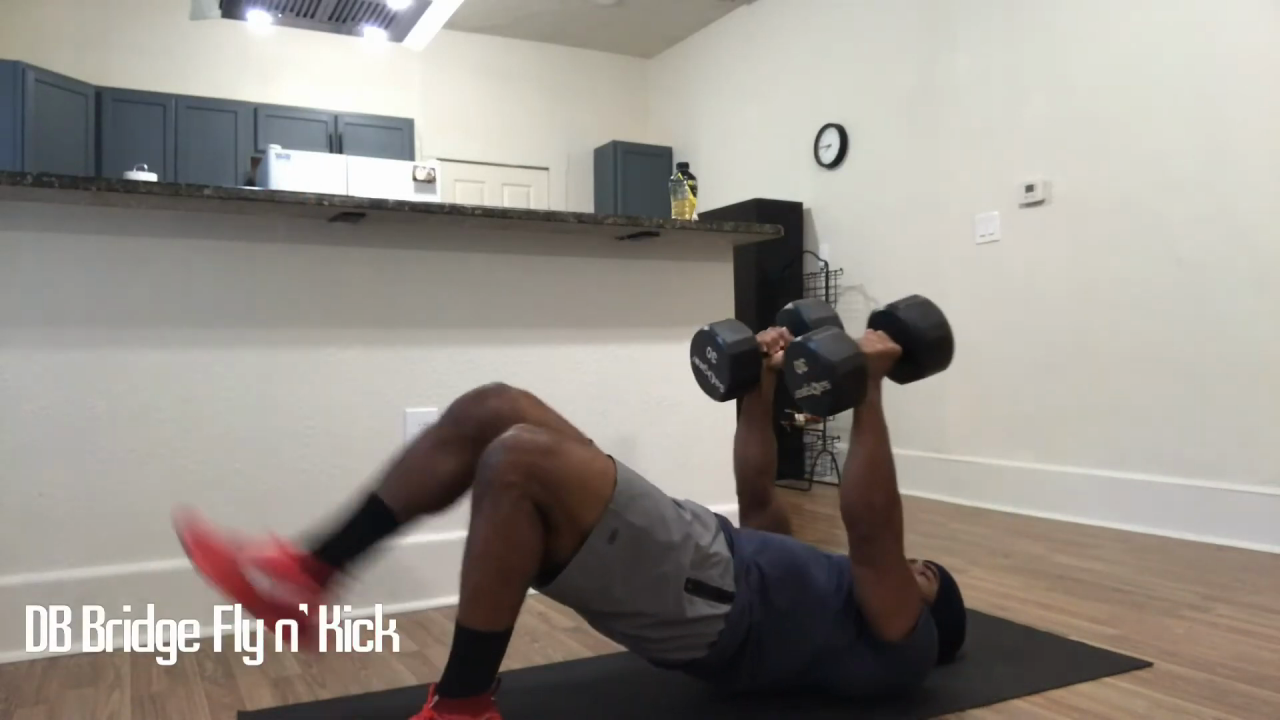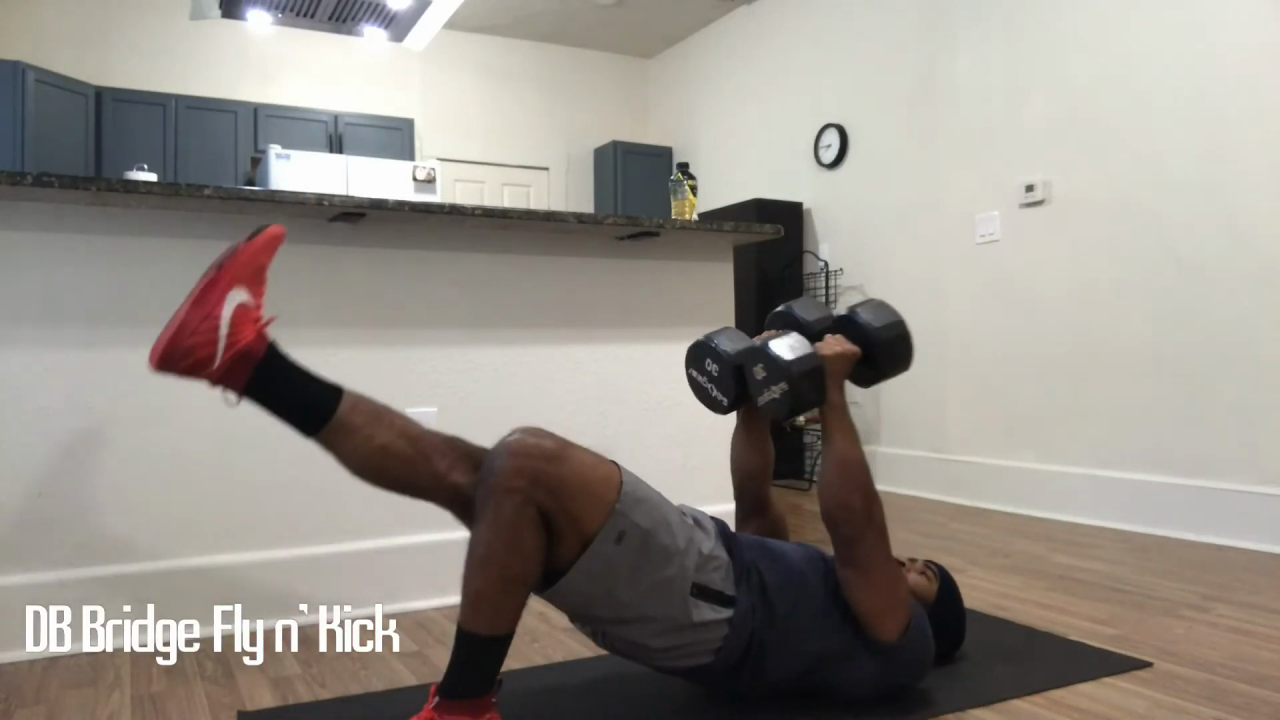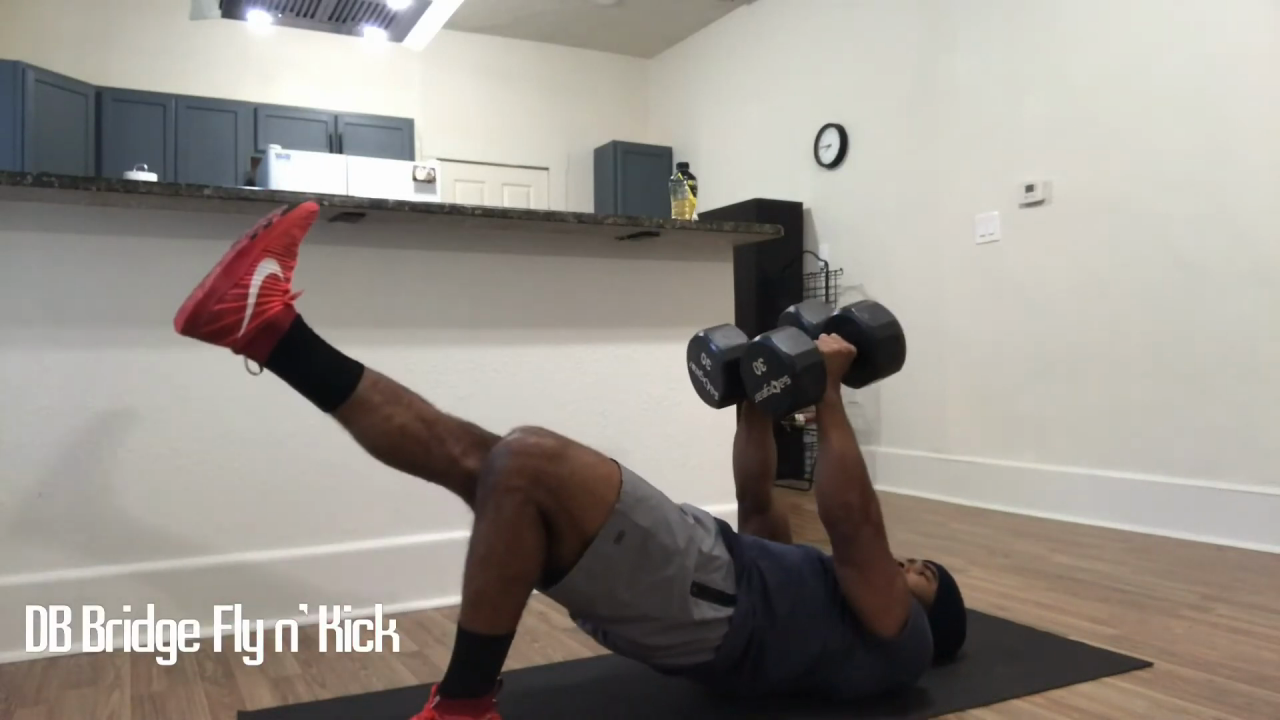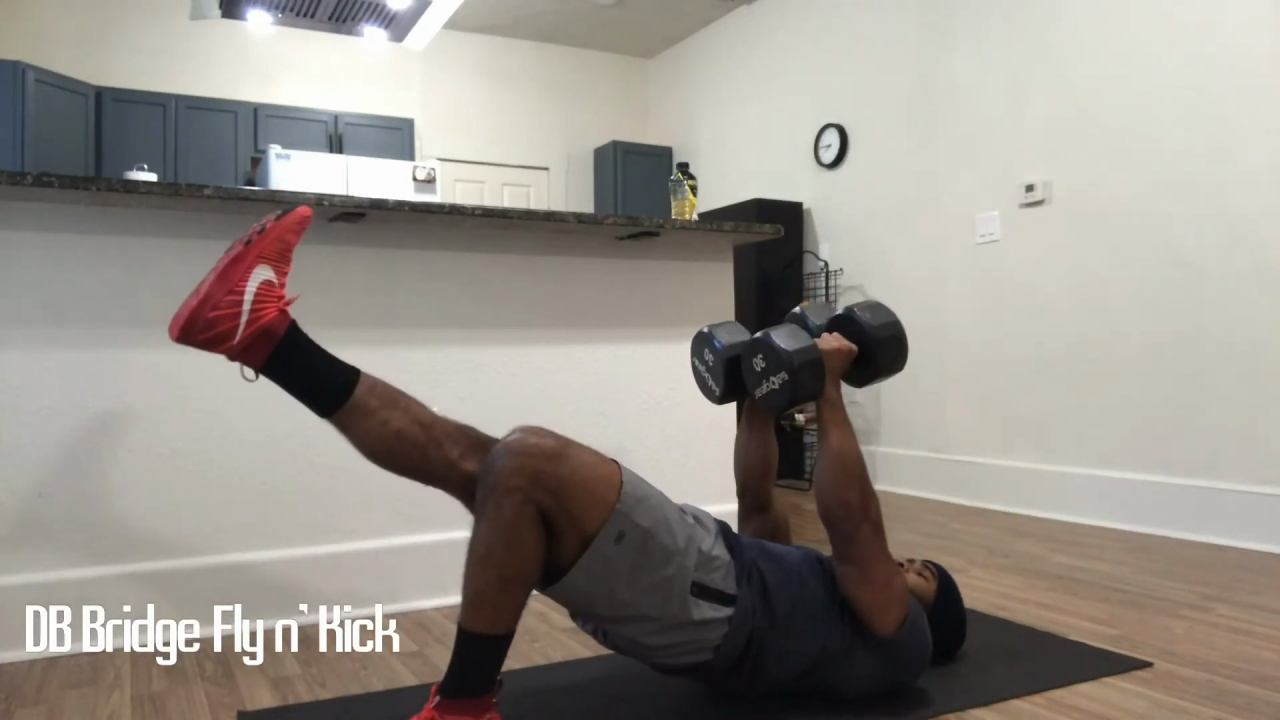
dt=0.3s
person 1, frame 1
left shoulder: (896, 647)
right shoulder: (829, 588)
left elbow: (875, 534)
right elbow: (757, 497)
left wrist: (868, 394)
right wrist: (762, 387)
left hip: (705, 598)
left knee: (521, 457)
right knee: (494, 410)
right ankle: (309, 574)
person 1, frame 2
left shoulder: (897, 643)
right shoulder: (826, 588)
left elbow: (857, 528)
right elbow: (754, 503)
left wrist: (834, 398)
right wrist: (757, 400)
left hip: (706, 603)
right hip: (688, 582)
left knee: (527, 460)
right knee: (454, 467)
right ankle: (242, 355)
person 1, frame 3
left shoulder: (896, 643)
right shoulder: (824, 589)
left elbow: (853, 526)
right elbow: (757, 504)
left wrist: (828, 395)
right wrist: (758, 395)
left hip: (705, 602)
right hip: (674, 583)
left knee: (527, 460)
right knee: (464, 453)
right ankle: (268, 325)
person 1, frame 4
left shoulder: (896, 641)
right shoulder: (827, 588)
left elbow: (852, 523)
right elbow: (757, 502)
left wrist: (829, 393)
right wrist: (759, 394)
left hip: (706, 602)
right hip: (686, 584)
left knee: (527, 460)
right knee: (463, 454)
right ankle: (262, 333)
